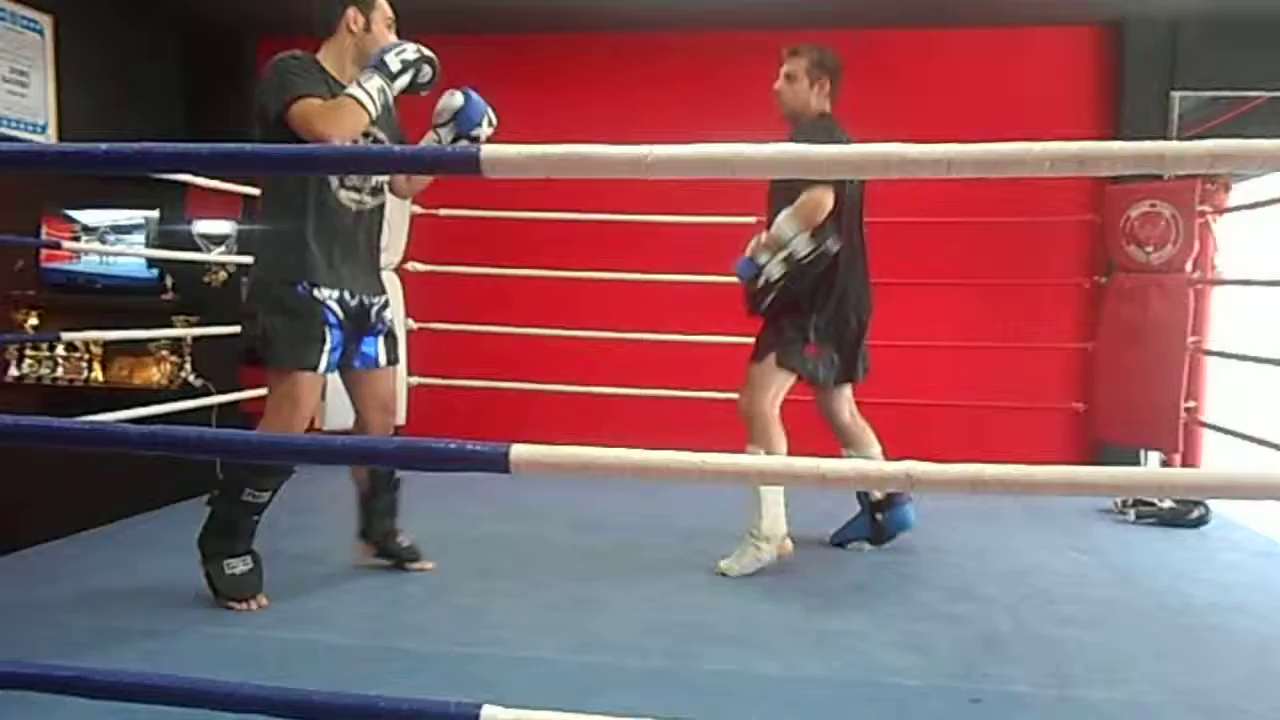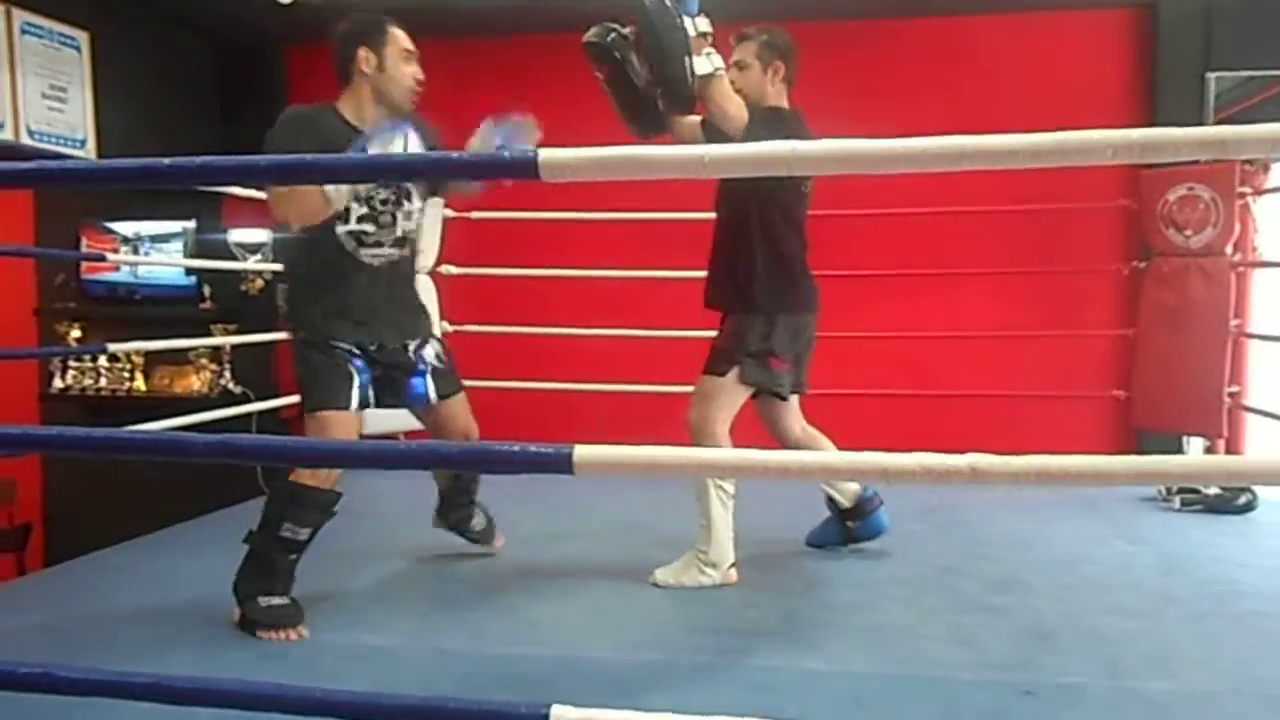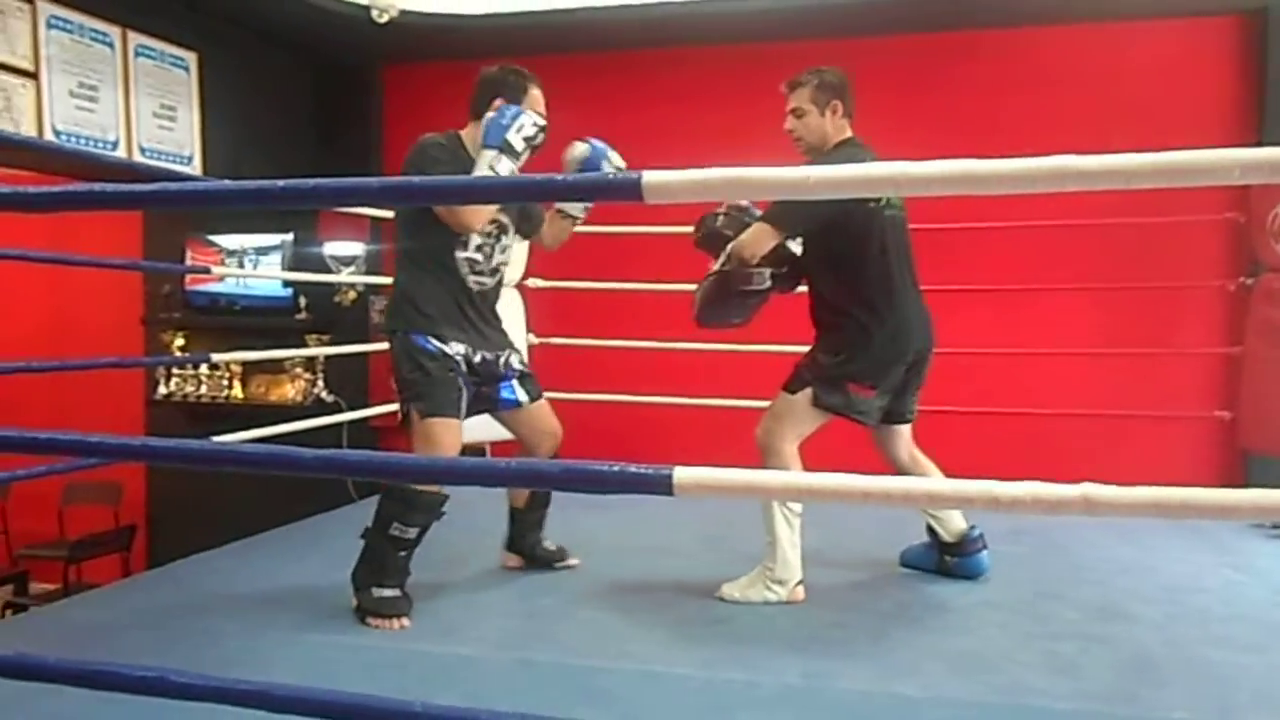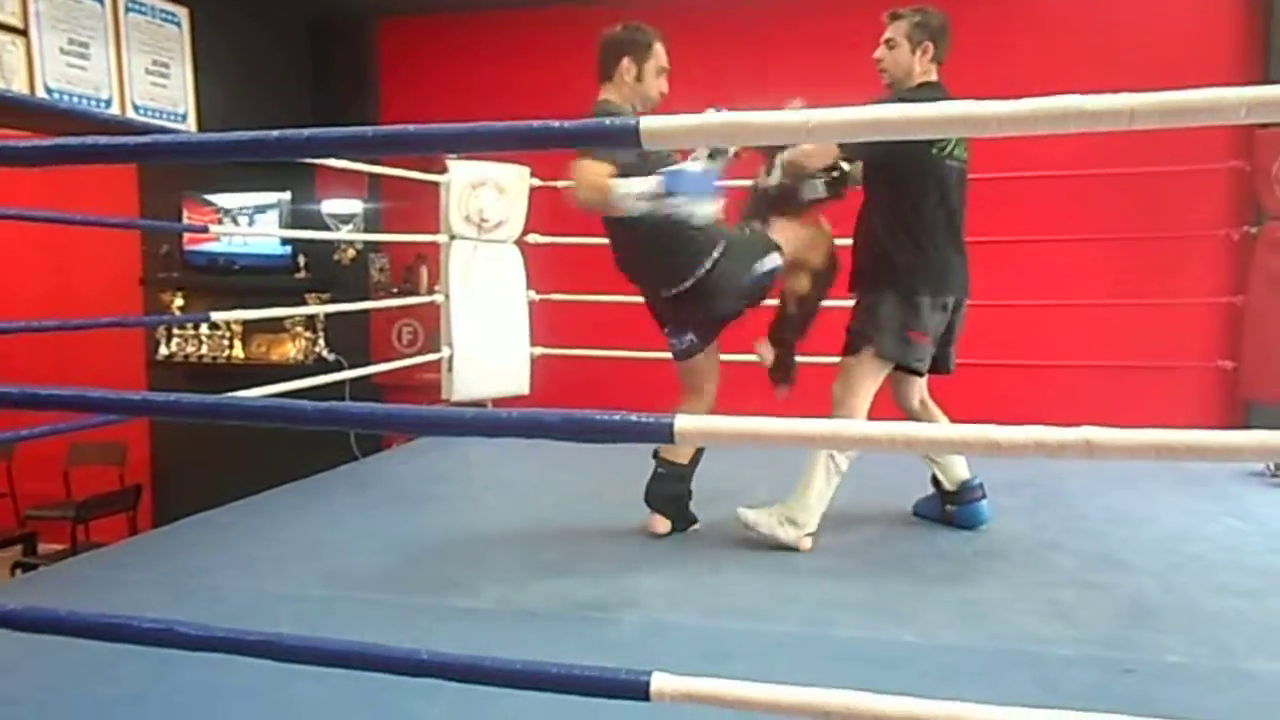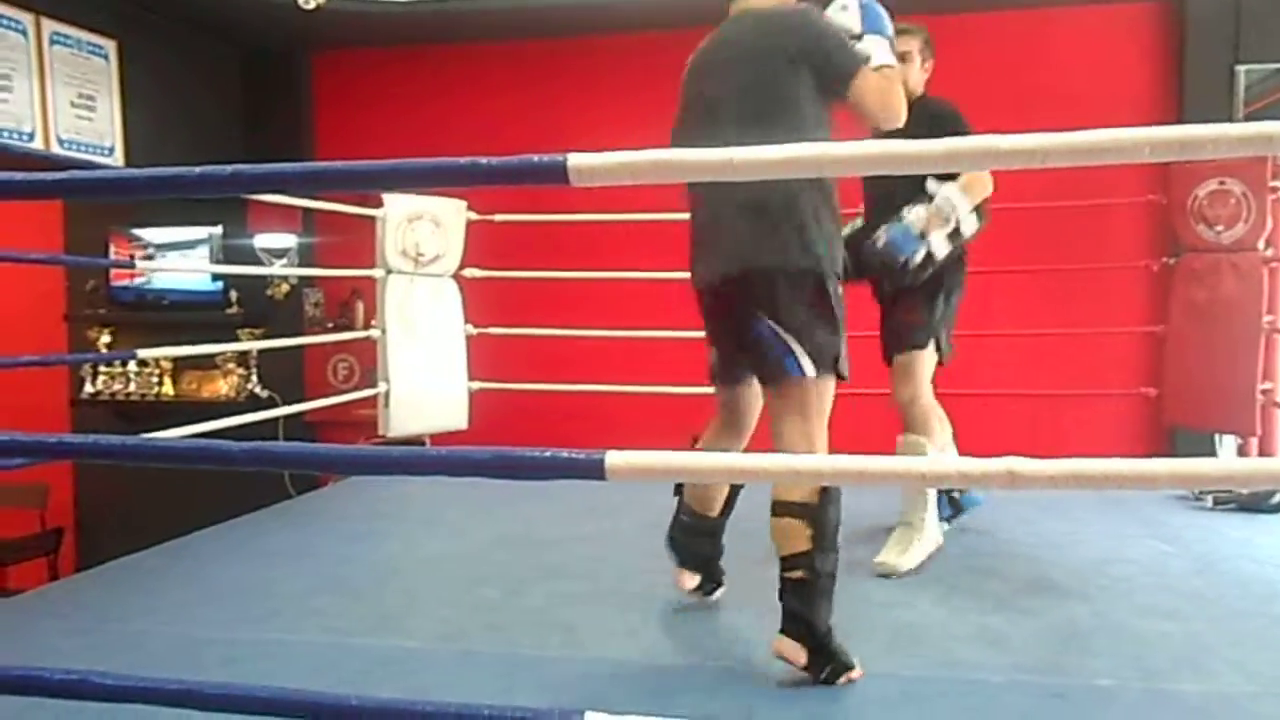
dt=1s
person 1, frame 1
left shoulder: (376, 99)
right shoulder: (290, 71)
left elbow: (406, 183)
right elbow: (329, 130)
left wrist: (449, 131)
right wrist: (385, 73)
left hip: (361, 280)
right hip: (301, 277)
left knee: (379, 410)
right knee: (291, 414)
left ankle: (379, 533)
right ankle: (228, 548)
person 1, frame 2
left shoulder: (405, 134)
right shoulder: (302, 129)
left elbow: (458, 177)
right elbow: (289, 214)
left wrist: (489, 155)
left hip: (399, 318)
right hip: (328, 327)
left knee: (461, 433)
right knee: (331, 456)
left ankle: (458, 511)
right ankle: (262, 586)
person 1, frame 3
left shoulder: (506, 174)
right shoulder: (433, 152)
left elbow: (549, 234)
right elbow: (468, 219)
right wrist: (501, 153)
left hip: (485, 334)
right hip: (430, 334)
left knee: (544, 435)
right knee: (436, 457)
left ankle: (524, 541)
right ankle: (377, 579)
person 1, frame 4
left shoulder: (615, 125)
right shoulder: (609, 125)
right elbow: (584, 189)
left wrist: (699, 161)
right wrist: (664, 186)
left hip: (667, 284)
right hip: (702, 260)
left knee: (699, 389)
right knee: (811, 239)
left ankle: (665, 506)
person 1, frame 5
left shoulder: (704, 61)
right elbow: (889, 111)
left hip: (721, 263)
right hip: (790, 258)
left knee: (735, 417)
right knee: (803, 435)
left ankle: (693, 558)
right ankle: (804, 629)
person 2, frame 1
left shoulder: (814, 135)
right shoulder: (836, 143)
left elbow: (817, 202)
left wrist: (765, 249)
right wrist: (780, 251)
left hip: (814, 299)
right hip: (844, 295)
left knee: (758, 402)
right knee: (838, 408)
left ankle: (769, 533)
right ankle: (886, 505)
person 2, frame 2
left shoulder: (782, 130)
right shoulder: (760, 134)
left elbow: (726, 116)
right elbow: (682, 128)
left wrist: (698, 47)
left hip: (770, 307)
right hip: (772, 304)
left knee: (705, 418)
right knee: (784, 422)
left ankle: (714, 559)
right ankle: (859, 507)
person 2, frame 3
left shoulder: (828, 173)
right shoulder: (870, 168)
left elbow: (751, 247)
left wrist: (724, 261)
right wrist: (781, 260)
left hip: (864, 339)
right hip: (907, 333)
left knee: (775, 436)
right knee: (897, 447)
left ankle: (782, 577)
right ankle: (962, 544)
person 2, frame 4
left shoulder: (906, 110)
left elbow: (819, 155)
left wrist: (785, 163)
left hip: (906, 282)
right hip: (937, 279)
left knee: (851, 391)
right knee: (910, 394)
left ankle: (800, 517)
right ankle: (963, 495)
person 2, frame 5
left shoulder: (939, 117)
right shoulder: (880, 127)
left elbow: (980, 182)
left wrist: (924, 224)
right wrist: (854, 240)
left hip: (930, 274)
right hip: (895, 275)
left knee: (911, 391)
right knee: (910, 392)
left ankle: (919, 525)
right ankle: (953, 485)
